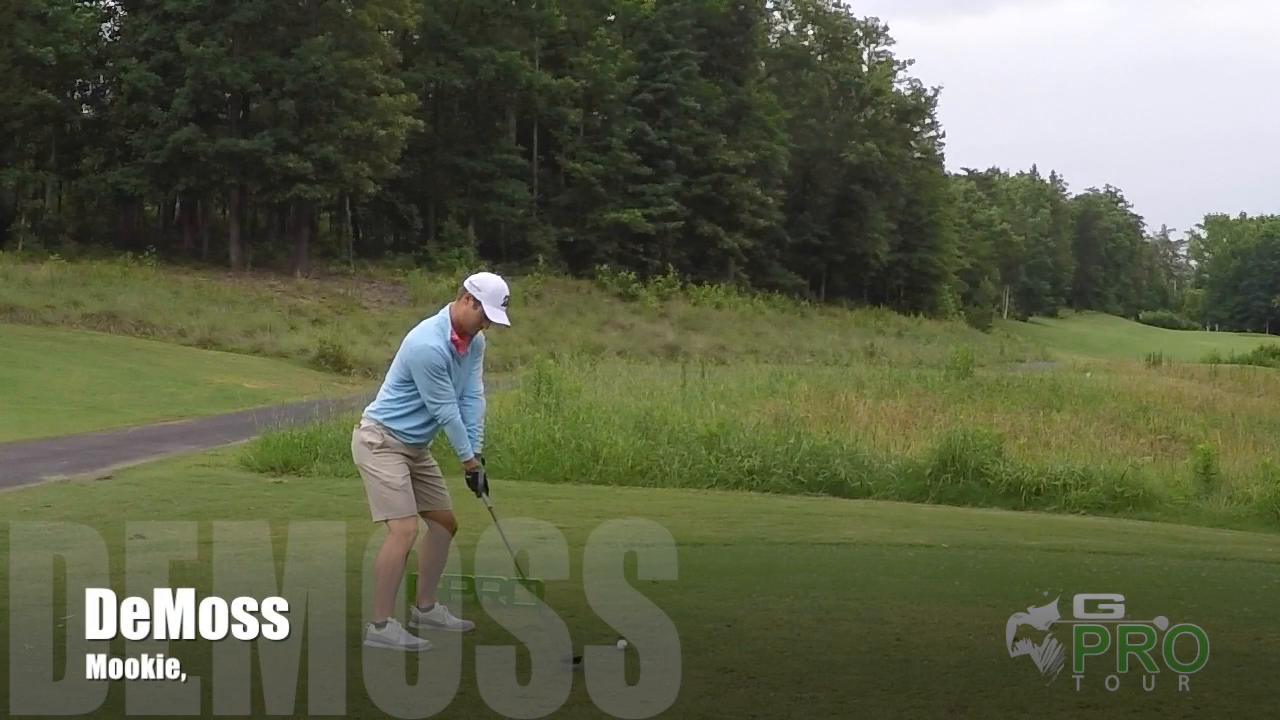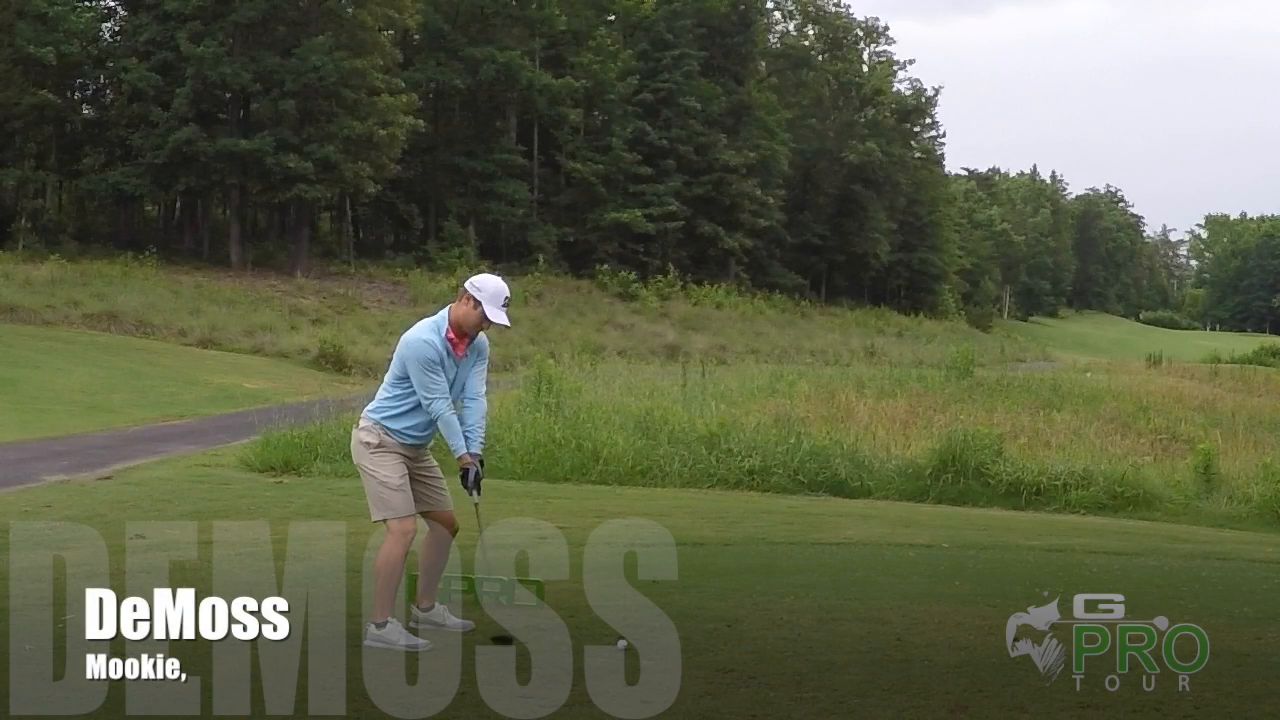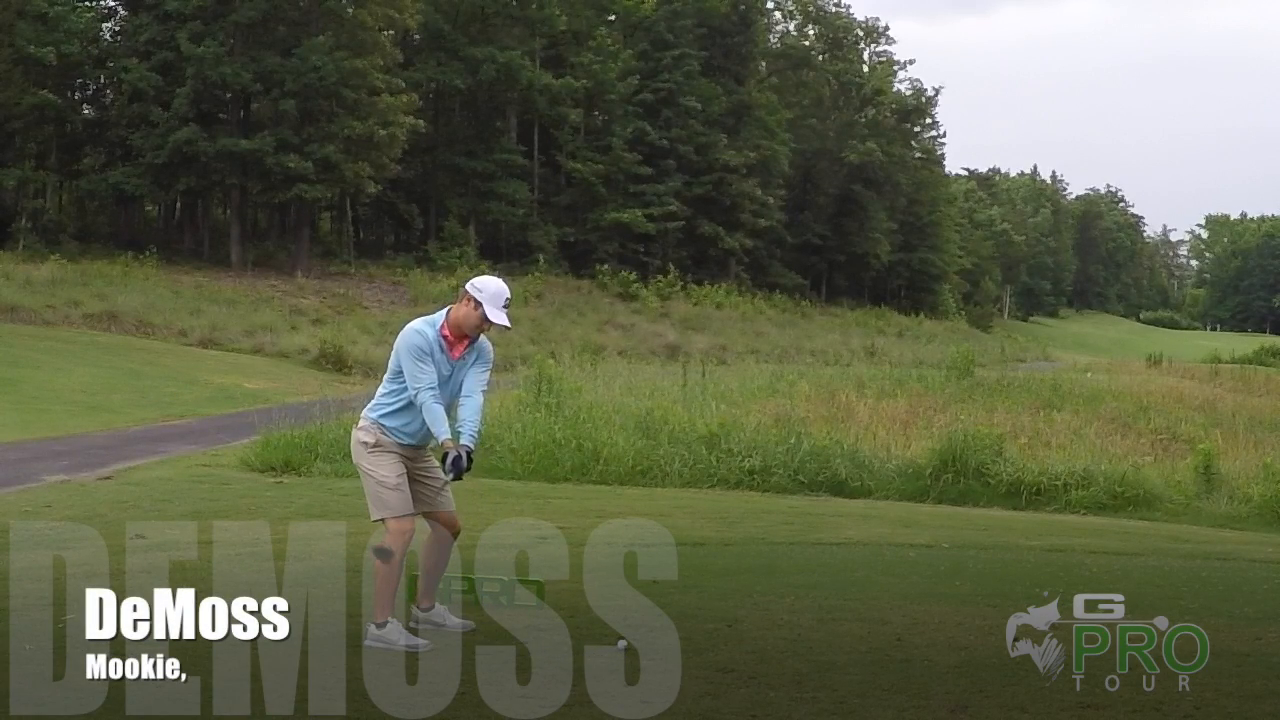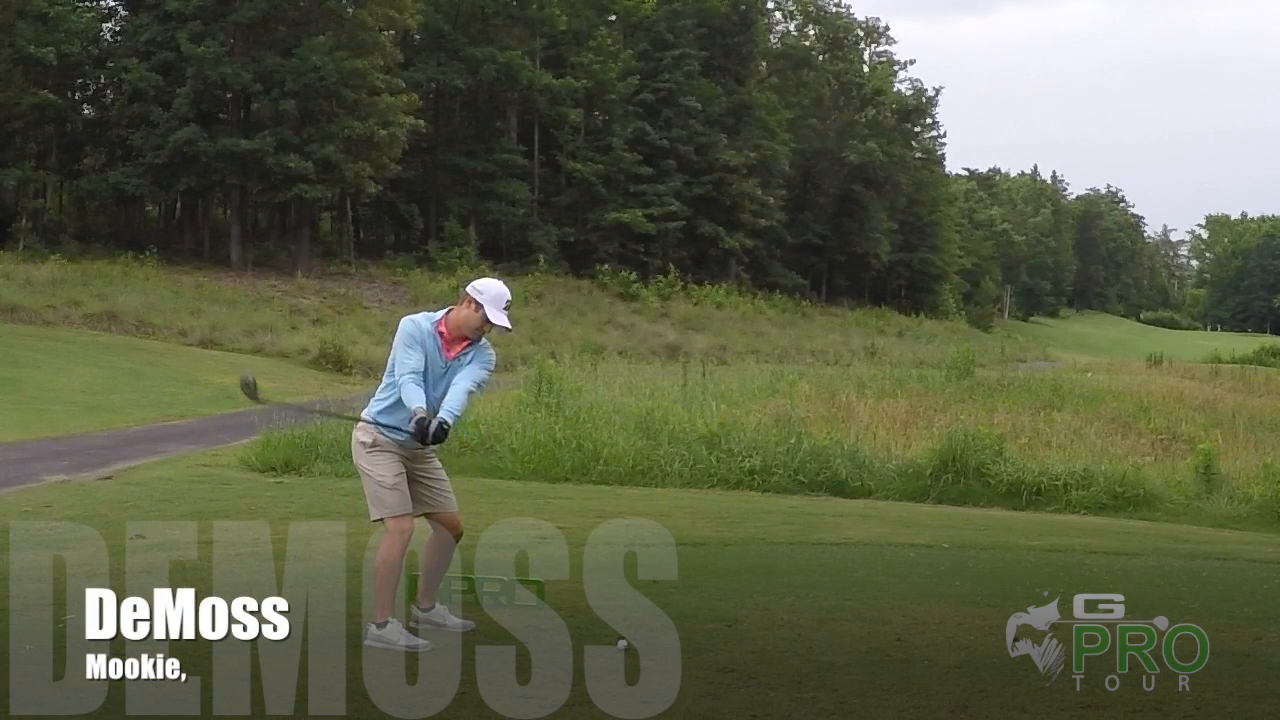
dt=0.7s
person 1, frame 1
left shoulder: (474, 342)
right shoulder: (428, 345)
left elbow: (472, 398)
right elbow: (445, 411)
left wrist: (476, 454)
right wrist: (468, 460)
left hip: (415, 446)
right hip: (382, 441)
left knee: (444, 522)
right knee: (404, 529)
left ankle: (425, 608)
right ankle: (380, 625)
person 1, frame 2
left shoulder: (478, 345)
right shoulder: (422, 341)
left elbow: (474, 399)
right elbow: (438, 406)
left wrist: (474, 453)
right wrist: (462, 457)
left hip: (416, 446)
right hip: (380, 440)
left knee: (445, 523)
right knee: (403, 529)
left ankle: (425, 608)
right ankle: (380, 625)
person 1, frame 3
left shoulder: (482, 351)
right shoulder: (418, 334)
left elbow: (472, 398)
right elbow: (426, 396)
left wrist: (465, 445)
right wrist: (447, 443)
left hip: (418, 447)
right hip: (379, 439)
left knee: (447, 524)
right knee: (401, 528)
left ankle: (425, 608)
right ankle: (381, 625)
person 1, frame 4
left shoulder: (483, 354)
right shoulder: (414, 327)
left elbow: (461, 390)
right elbow: (407, 379)
left wrist: (443, 422)
right wrist: (420, 414)
left hip: (419, 447)
right hip: (380, 439)
left knee: (450, 526)
right knee: (400, 528)
left ankle: (425, 607)
right ankle: (381, 625)
